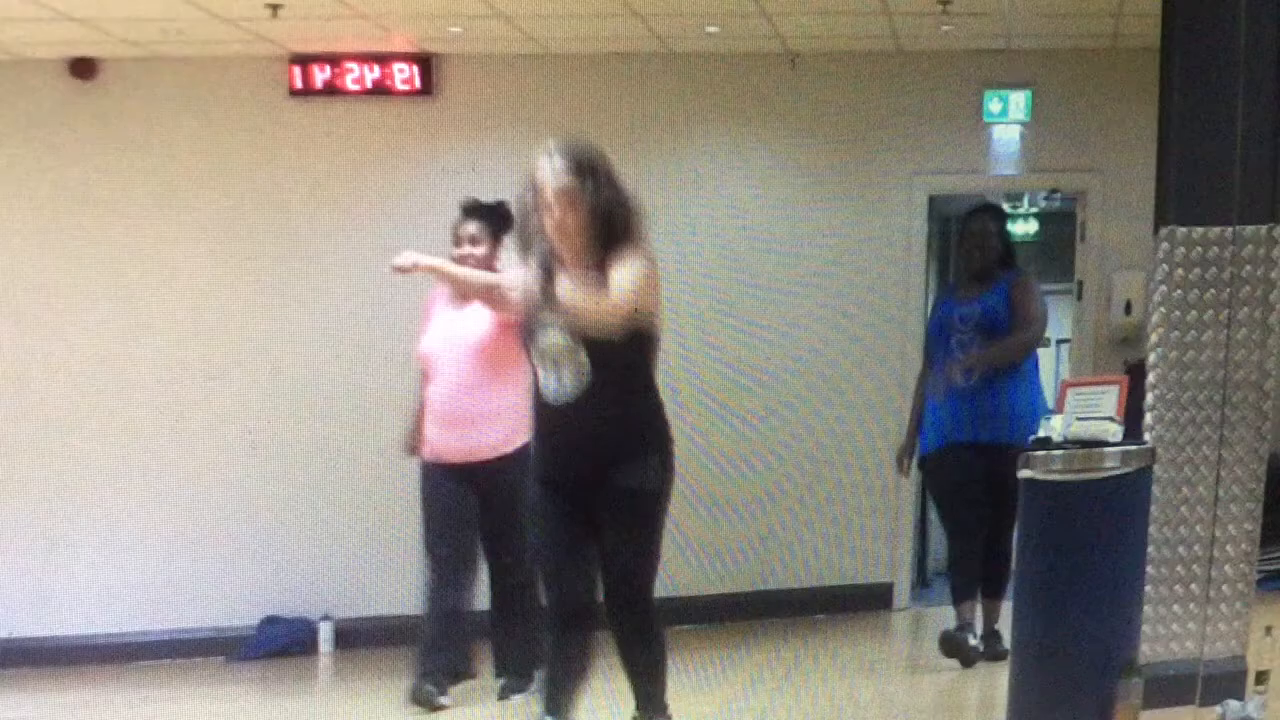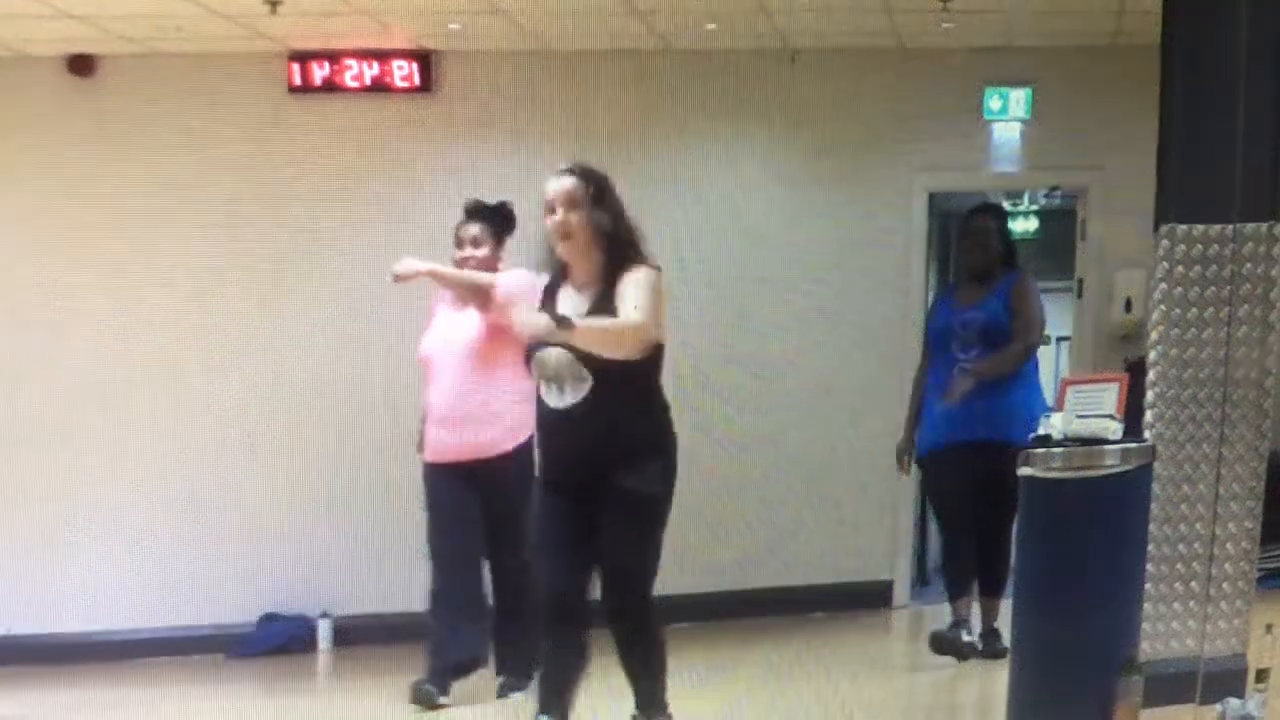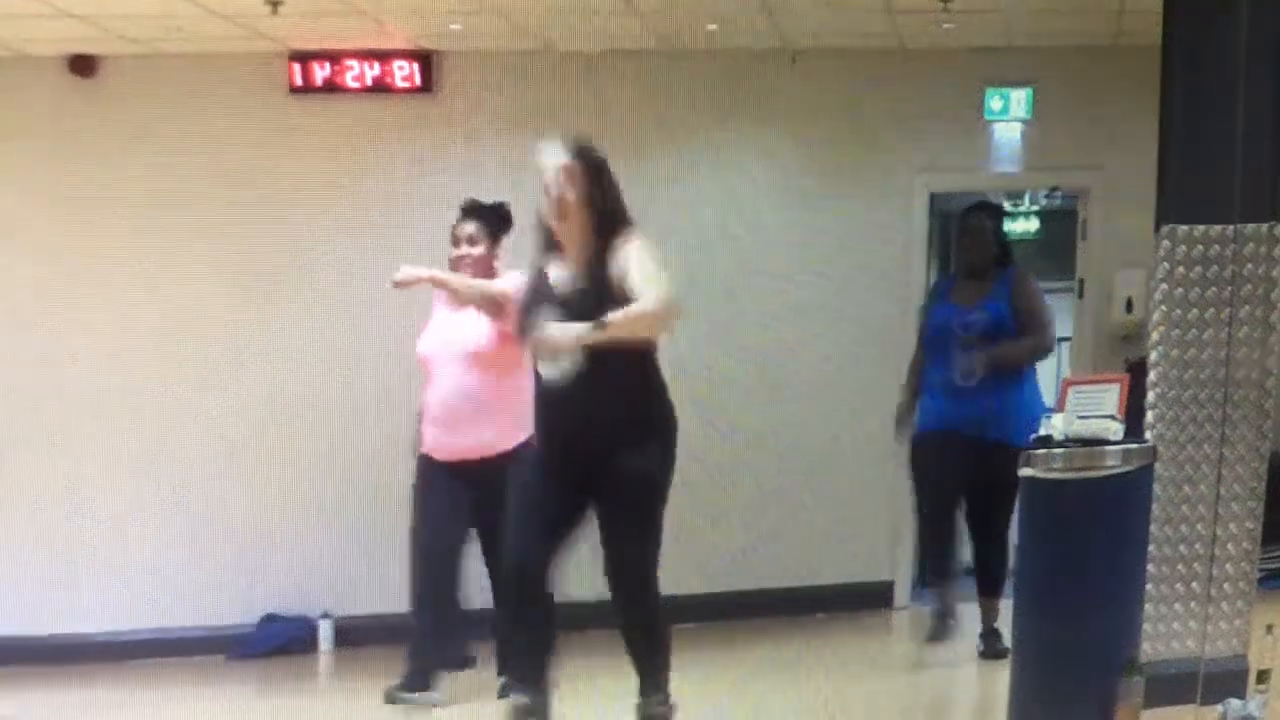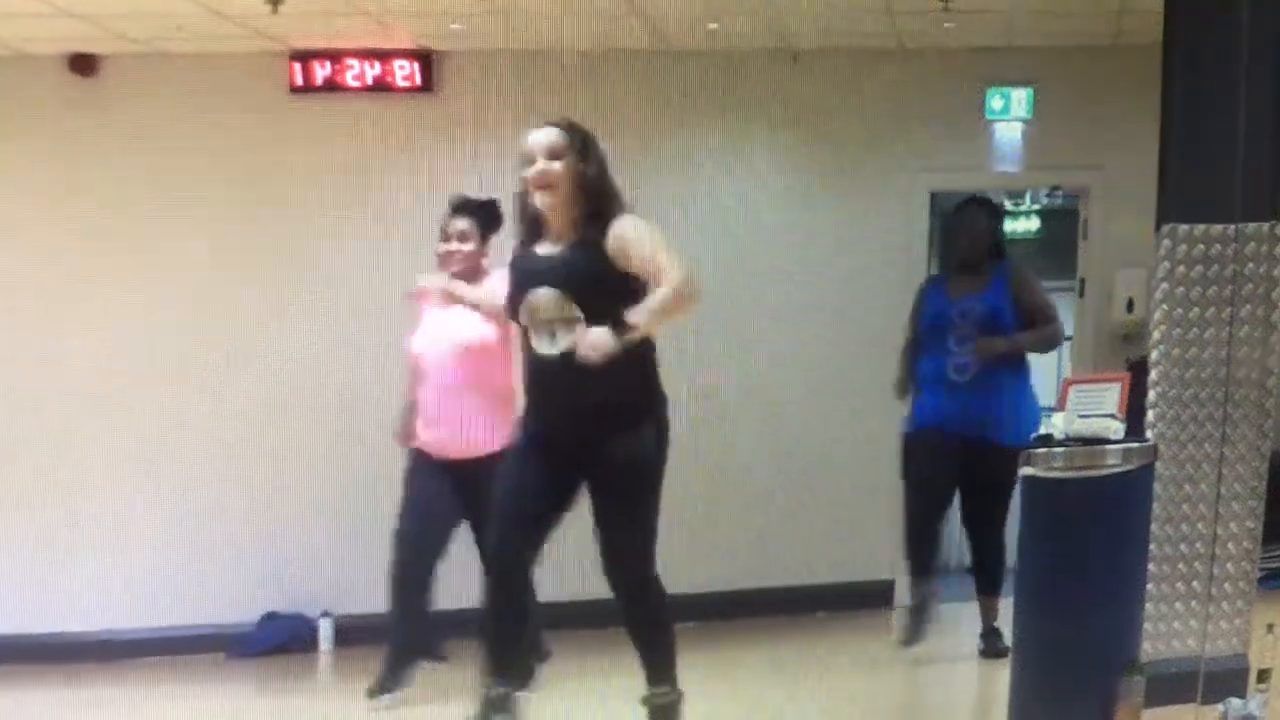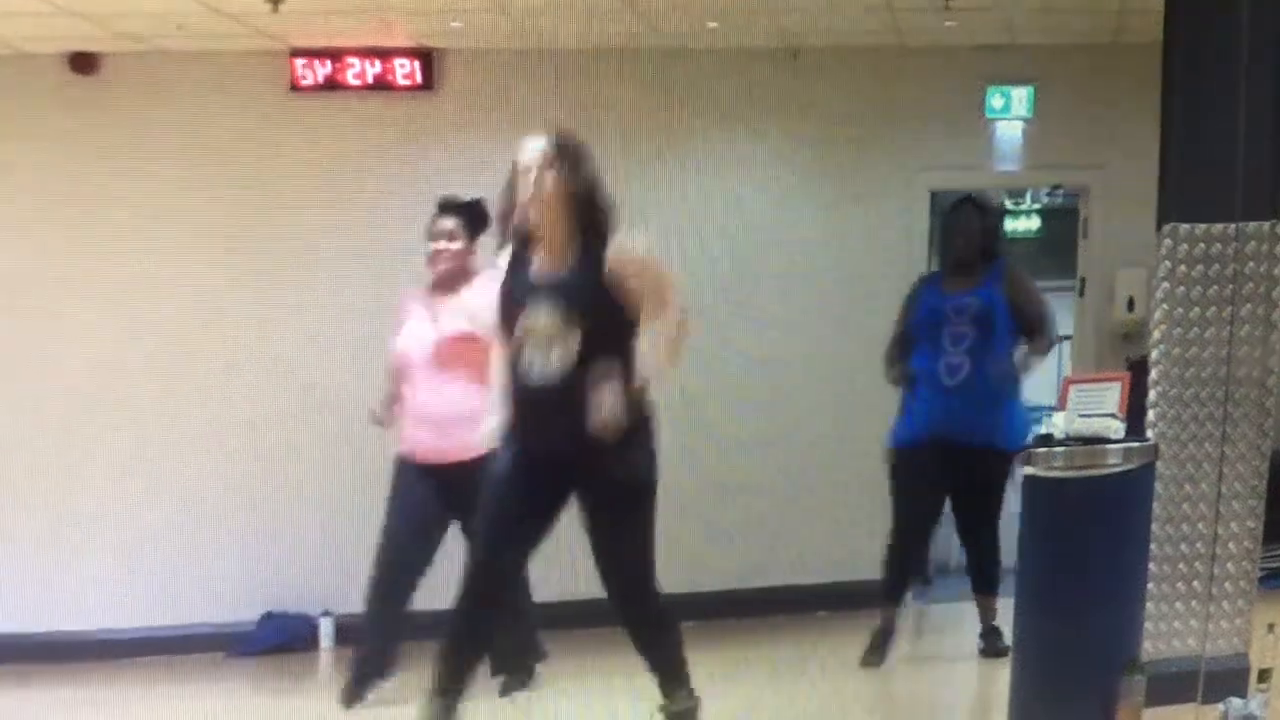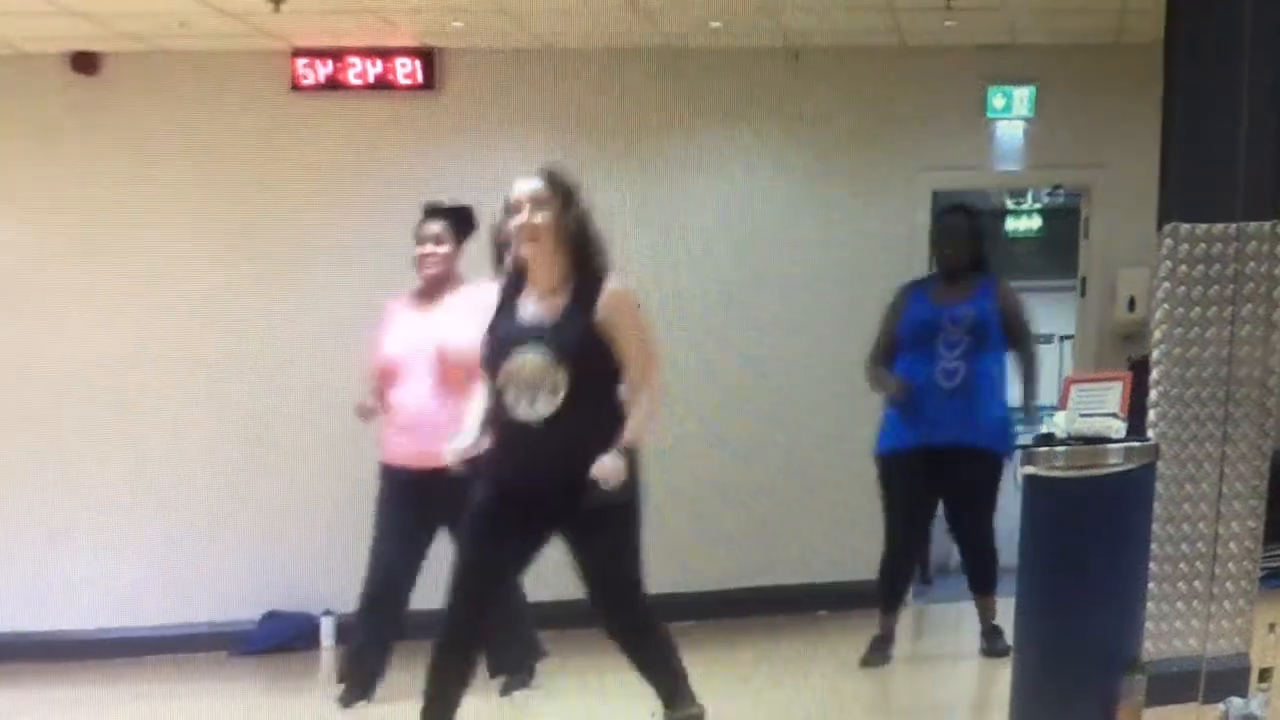
dt=0.1s
person 1, frame 1
left shoulder: (630, 264)
right shoulder: (537, 271)
left elbow: (609, 313)
left wrist: (539, 291)
left hip: (629, 465)
right hip: (556, 469)
left knee: (628, 602)
right knee: (568, 604)
person 1, frame 2
left shoulder: (636, 282)
right shoulder: (546, 289)
left elbow: (632, 337)
left wrist: (554, 327)
left hip: (633, 471)
right hip: (567, 475)
left knee: (625, 602)
right knee: (558, 605)
person 1, frame 3
left shoulder: (627, 254)
right shoulder: (543, 268)
left elbow: (659, 310)
left wrist: (585, 333)
left hip: (632, 448)
right hip: (558, 450)
left knee: (631, 584)
right knee: (522, 573)
person 1, frame 4
left shoulder: (620, 233)
right shoulder: (526, 250)
left elbow: (681, 288)
left wrist: (620, 333)
left hip: (623, 430)
right hip: (546, 433)
left knee: (629, 572)
right knee: (504, 559)
person 1, frame 5
left shoulder: (613, 257)
right shoulder: (515, 262)
left elbow: (670, 319)
left wrist: (631, 382)
left hip: (609, 453)
right hip: (533, 453)
left knee: (632, 590)
right knee: (483, 583)
person 1, frame 6
left shoulder: (605, 298)
right shoulder: (500, 301)
left elbow: (646, 379)
left wrist: (622, 451)
left hip: (592, 485)
right hip: (512, 484)
left knee: (624, 612)
right knee: (464, 613)
person 2, frame 1
right shoulder: (439, 299)
left elbow: (499, 296)
right wrist: (417, 423)
left hip: (506, 455)
right hip: (443, 459)
left knee: (512, 562)
right knee: (447, 565)
left ankle: (518, 667)
right ankle: (438, 671)
person 2, frame 2
left shoulder: (519, 284)
right shoulder: (443, 301)
left elbow: (486, 293)
left wrist: (426, 269)
right wrist: (426, 427)
left hip: (506, 453)
right hip: (445, 459)
left knee: (512, 561)
right knee: (452, 563)
left ankle: (518, 665)
right ankle: (443, 670)
person 2, frame 3
left shoulder: (514, 286)
right shoulder: (442, 304)
left elbow: (499, 302)
left wrist: (430, 276)
right wrist: (423, 424)
left hip: (505, 454)
right hip: (440, 459)
left knee: (509, 563)
right knee: (431, 557)
right ankle: (424, 670)
person 2, frame 4
left shoulder: (504, 283)
right shoulder: (430, 301)
left elbow: (510, 310)
left wrist: (450, 285)
right wrist: (409, 414)
left hip: (495, 452)
right hip: (432, 455)
right knee: (411, 549)
right ankle: (400, 660)
person 2, frame 5
left shoulder: (496, 286)
right shoulder: (413, 305)
left wrist: (456, 318)
right wrist: (390, 405)
left hip: (483, 455)
right hip: (419, 459)
right knee: (396, 561)
left ankle: (518, 660)
right ankle: (369, 669)
person 2, frame 6
left shoulder: (484, 298)
right shoulder: (397, 310)
right wrist: (373, 402)
left hip: (468, 463)
right hip: (403, 467)
right knee: (386, 571)
left ankle: (516, 660)
right ankle: (361, 674)
person 3, frame 1
left shoulder: (1019, 287)
right shoulder: (946, 299)
left elbow: (1028, 338)
right elbow: (929, 369)
left wrist: (974, 361)
right wrist: (911, 434)
left hip: (1009, 432)
right hip: (950, 433)
left knee: (997, 531)
right knee: (962, 530)
left ankle: (990, 630)
right ankle: (965, 629)
person 3, frame 2
left shoulder: (1018, 288)
right shoulder: (945, 299)
left elbow: (1026, 344)
right elbow: (927, 368)
left wrist: (974, 378)
right wrist: (909, 430)
left hip: (1008, 431)
right hip: (947, 433)
left knee: (995, 529)
right knee: (956, 526)
left ankle: (989, 628)
right ankle: (960, 626)
person 3, frame 3
left shoulder: (1016, 286)
right shoulder: (939, 294)
left elbow: (1042, 341)
right elbow: (922, 357)
left wrist: (992, 356)
right wrist: (908, 400)
left hip: (1003, 427)
right hip: (942, 423)
left knee: (991, 529)
right knee: (935, 510)
left ankle: (990, 627)
right ankle: (944, 607)
person 3, frame 4
left shoulder: (1013, 280)
right shoulder: (932, 288)
left elbow: (1053, 331)
right elbow: (913, 345)
left wrist: (1006, 344)
right wrist: (907, 374)
left hip: (998, 426)
right hip: (936, 419)
left knee: (987, 526)
right knee: (922, 508)
left ankle: (990, 626)
right ankle: (919, 603)
person 3, frame 5
left shoulder: (1008, 282)
right shoulder: (925, 288)
left elbow: (1045, 333)
right elbow: (897, 347)
left wrist: (1021, 362)
right wrist: (897, 369)
left hip: (987, 430)
right hip: (924, 428)
left knee: (980, 529)
right knee: (910, 528)
left ankle: (990, 627)
right ankle: (884, 628)
person 3, frame 6
left shoulder: (996, 293)
right shoulder: (910, 296)
left elbow: (1025, 345)
right elbow: (877, 359)
left wrist: (1030, 397)
right wrist: (884, 380)
left hip: (976, 434)
right hip: (910, 436)
left knee: (974, 529)
right knee: (904, 536)
left ankle: (989, 625)
right ankle: (884, 635)
